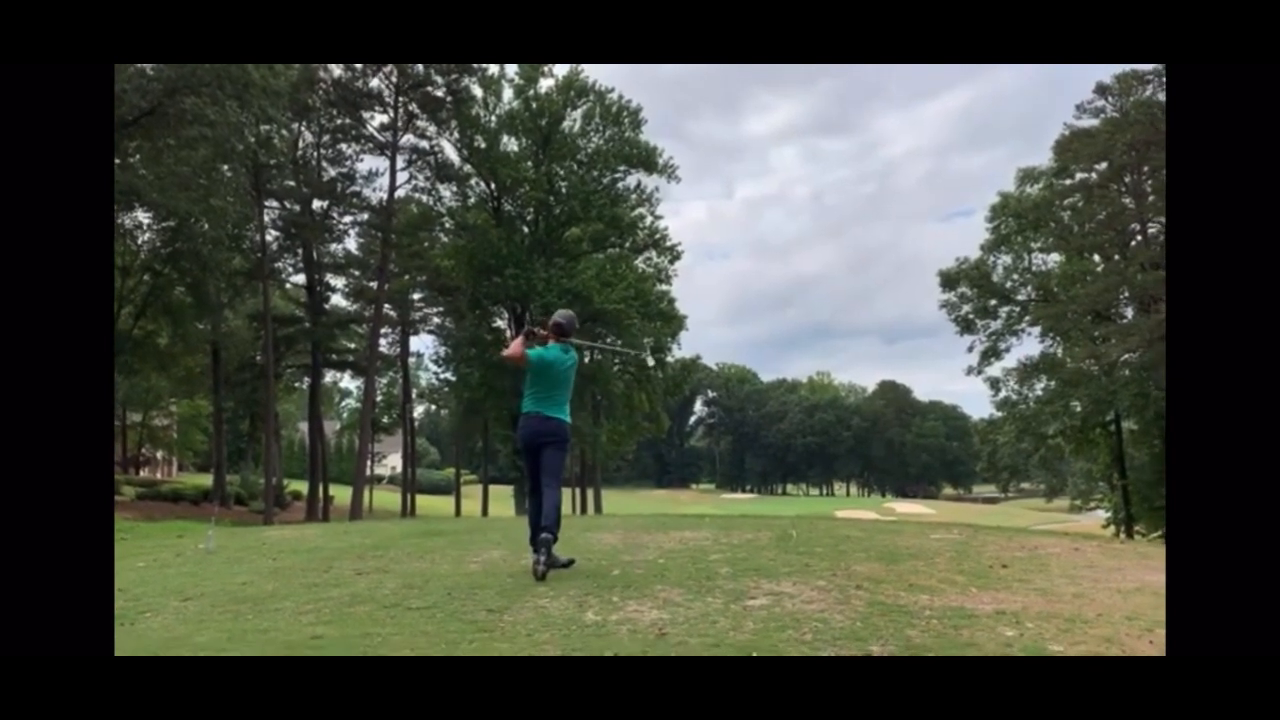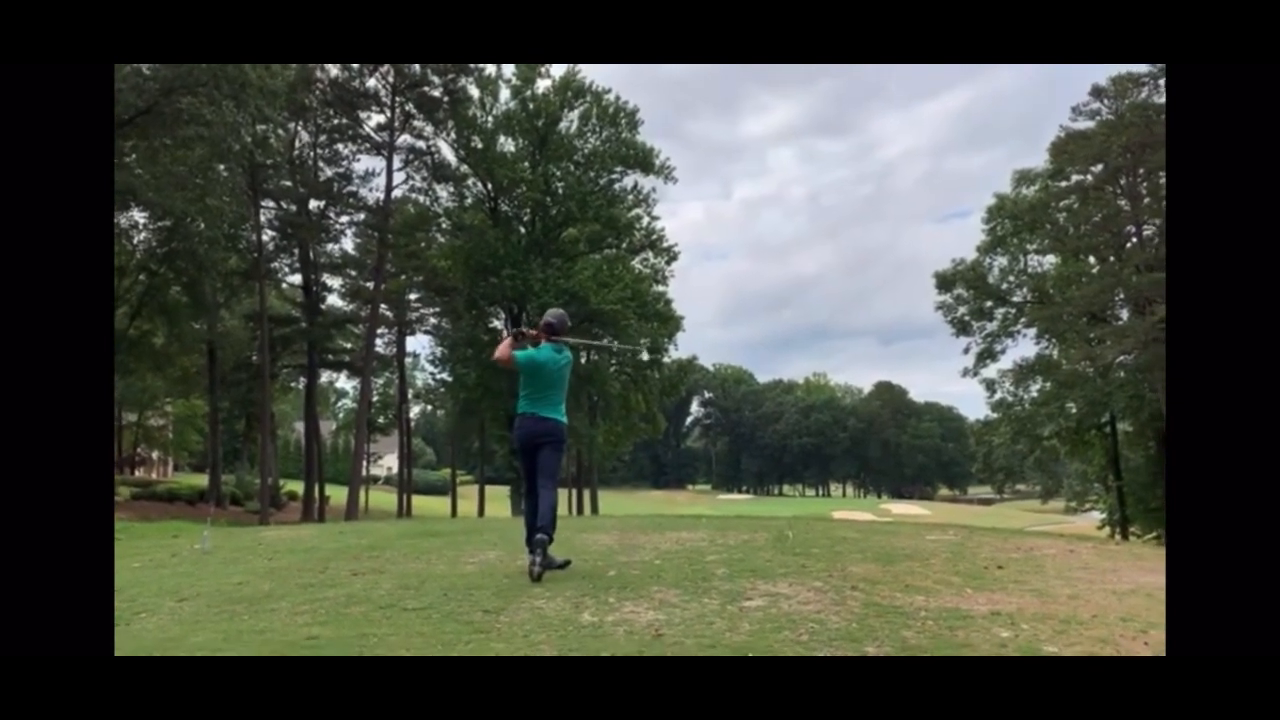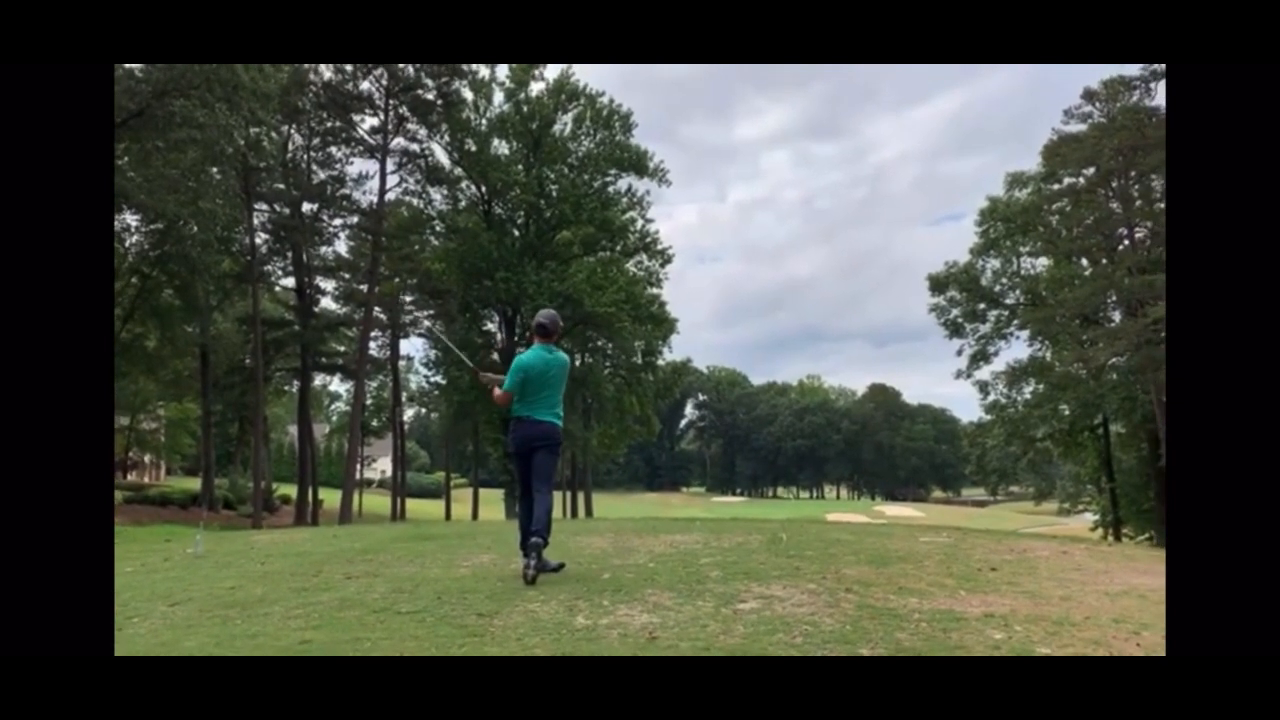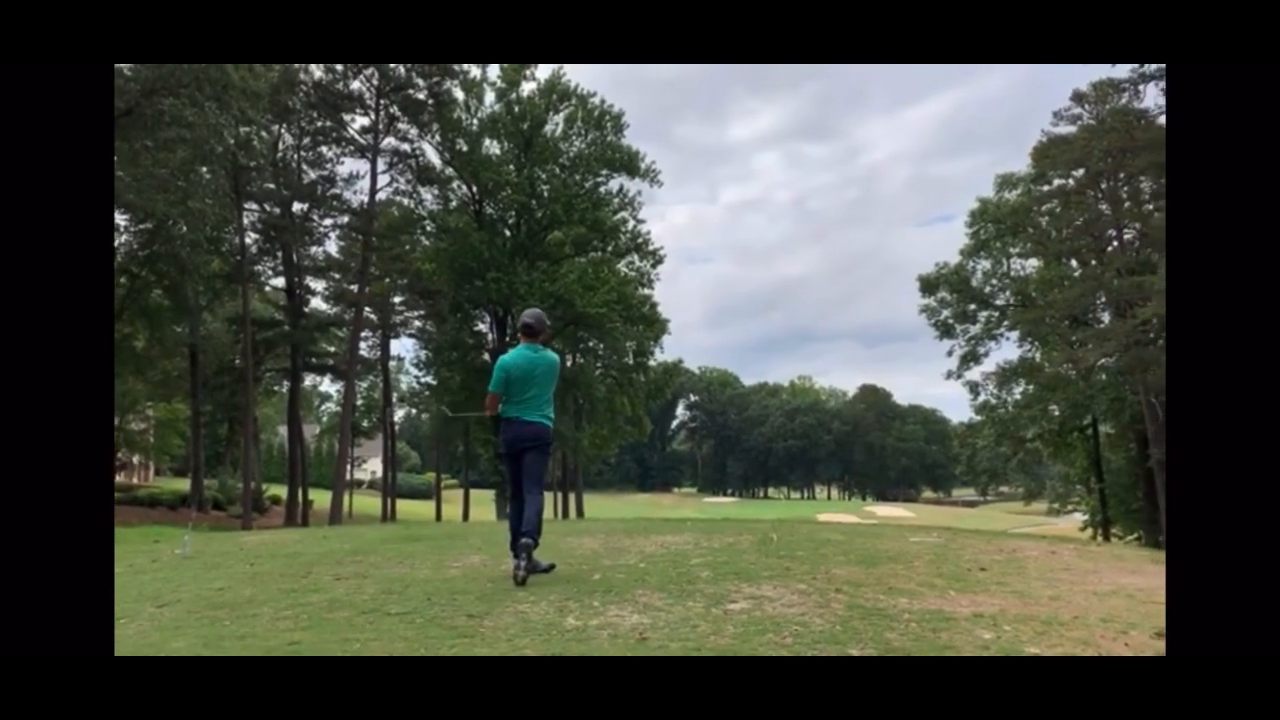
dt=0.4s
person 1, frame 1
left shoulder: (545, 356)
right shoulder: (570, 356)
left elbow: (511, 354)
left wrist: (525, 336)
right wrist: (541, 341)
left hip: (530, 425)
right hip: (557, 427)
left knee: (535, 488)
right knee: (551, 486)
left ankle: (540, 550)
right ankle: (547, 536)
person 1, frame 2
left shoulder: (537, 357)
right shoulder: (565, 356)
left elbow: (500, 357)
left wrist: (513, 337)
right wrist: (535, 342)
left hip: (526, 426)
right hip: (553, 427)
left knee: (531, 489)
right knee: (547, 486)
left ankle: (536, 550)
right ankle: (543, 538)
person 1, frame 3
left shoulder: (523, 360)
right shoulder: (563, 361)
left elbow: (504, 400)
left wrist: (495, 387)
right wrist: (500, 379)
left hip: (522, 429)
right hip: (549, 430)
left knee: (525, 493)
right knee: (542, 490)
left ankle: (530, 553)
right ankle: (537, 542)
person 1, frame 4
left shoulder: (506, 361)
right shoulder: (553, 360)
left elbow: (491, 404)
left wrist: (494, 411)
left hip: (512, 430)
right hip: (540, 430)
left knee: (516, 493)
right knee: (533, 491)
left ankle: (520, 554)
right ankle: (527, 542)
